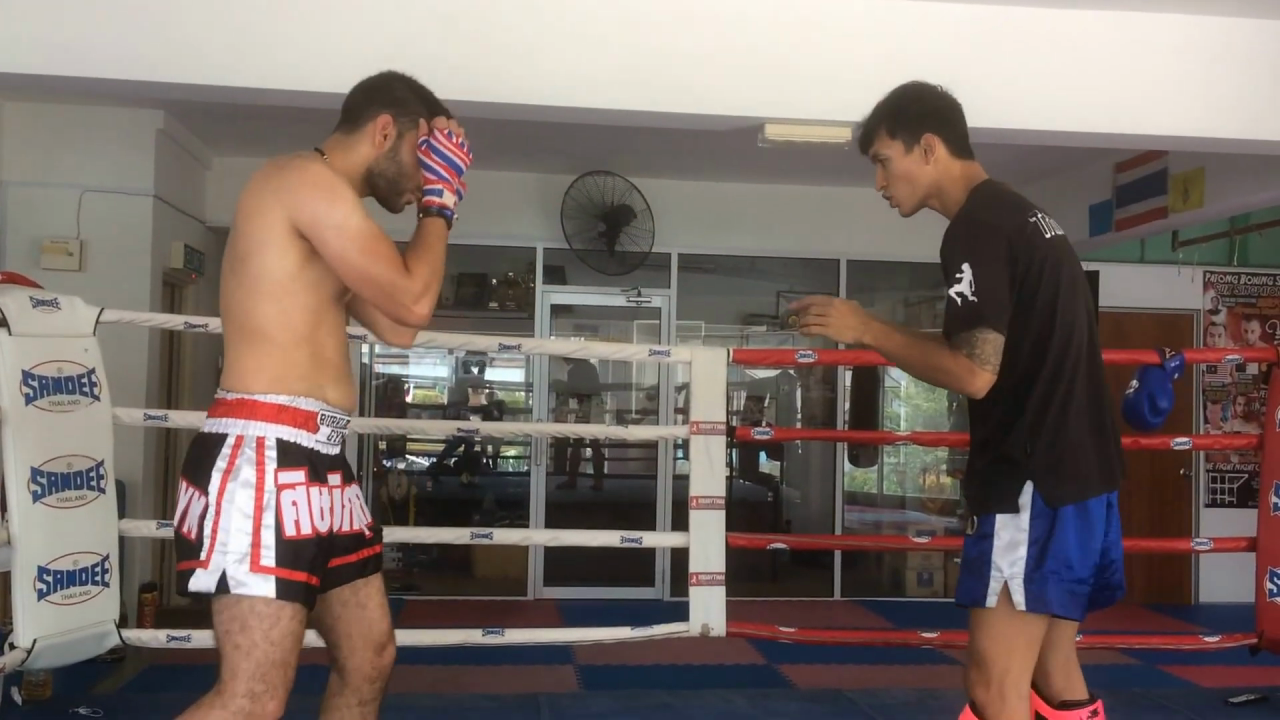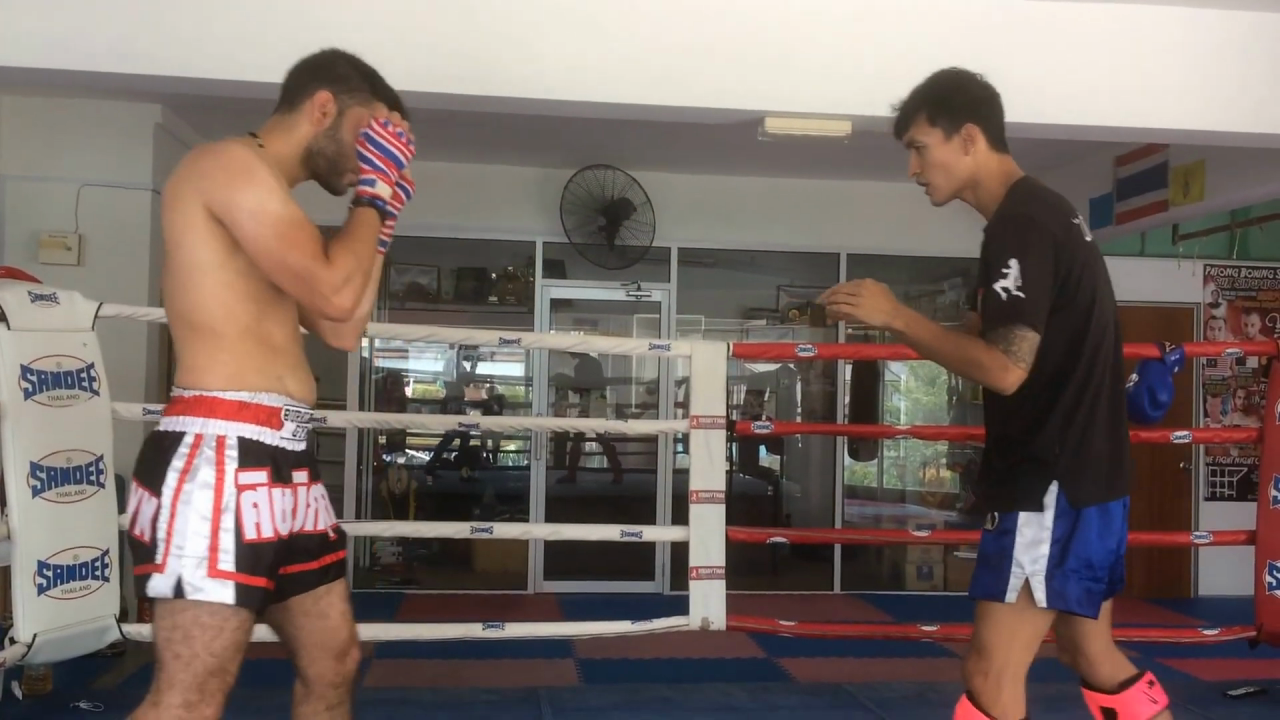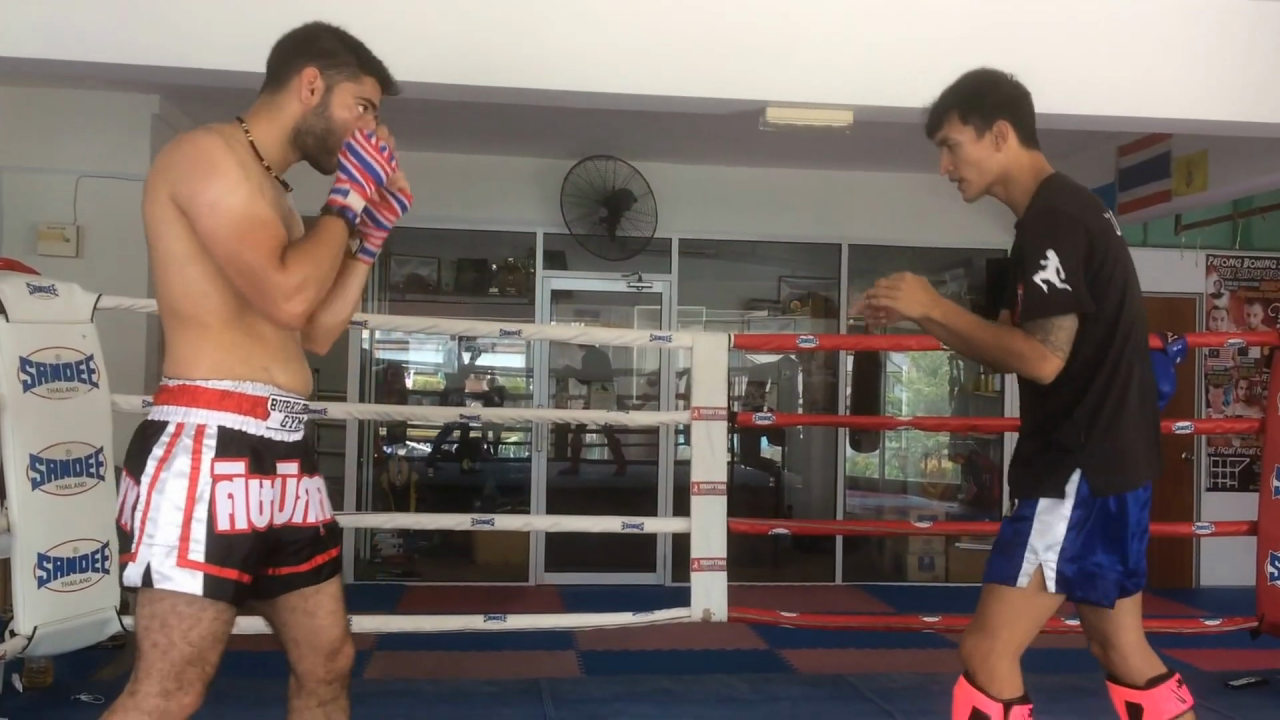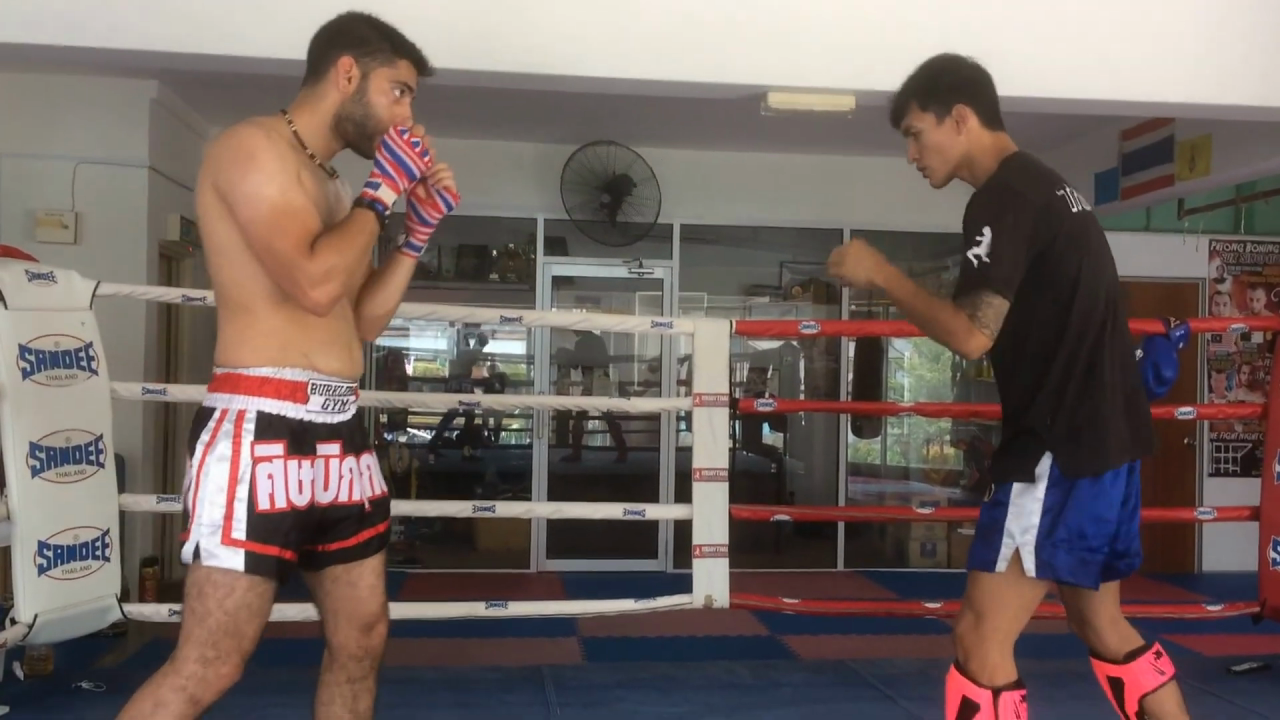
dt=0.3s
person 1, frame 1
left shoulder: (318, 211)
right shoulder: (309, 179)
left elbow: (395, 328)
right elbow: (411, 302)
left wrist: (435, 202)
right wrist: (441, 199)
left hip: (315, 464)
right hip: (261, 458)
left knee: (369, 658)
person 1, frame 2
left shoulder: (266, 202)
right shoulder: (230, 163)
left elbow: (343, 331)
right elbow: (334, 294)
left wrist: (380, 217)
right wrist: (374, 191)
left hip: (280, 463)
right hip: (218, 457)
left knee: (333, 663)
person 1, frame 3
left shoulder: (272, 193)
right shoulder: (206, 153)
left elbow: (313, 335)
right elbow: (285, 298)
left wrist: (372, 231)
right wrist: (349, 197)
left hip: (283, 454)
right hip: (209, 447)
left knee: (328, 659)
person 1, frame 4
left shoulder: (326, 184)
right shoulder: (253, 146)
right elbow: (314, 284)
left wrist: (418, 228)
right wrist: (383, 189)
left hip: (337, 435)
right hip: (259, 433)
left knee: (361, 641)
person 2, frame 1
left shoulder: (977, 230)
right shoulder: (1020, 217)
left elbow: (976, 372)
left wrist: (869, 331)
right wrist: (859, 328)
left hip: (1033, 482)
right hip: (1080, 476)
person 2, frame 2
left shoulder: (1019, 226)
right shoulder: (1044, 216)
left elbow: (1005, 368)
right elbow: (995, 347)
left wrist: (897, 317)
right wrist: (889, 315)
left hip: (1050, 482)
right hip: (1084, 475)
right knee: (1092, 655)
person 2, frame 3
left shoulder: (1053, 218)
right shoulder: (1067, 213)
left elbow: (1041, 357)
right elbow: (1021, 347)
left wrist: (935, 306)
right wrist: (920, 315)
left hip: (1077, 469)
right hip: (1113, 465)
left knee: (989, 653)
right knee: (1122, 647)
person 2, frame 4
left shoulder: (1002, 199)
right shoulder: (1046, 190)
left elbow: (973, 334)
left wrist: (882, 274)
right wrist: (896, 286)
left hip: (1058, 450)
right hip: (1103, 442)
left knee: (982, 637)
right knee: (1101, 624)
